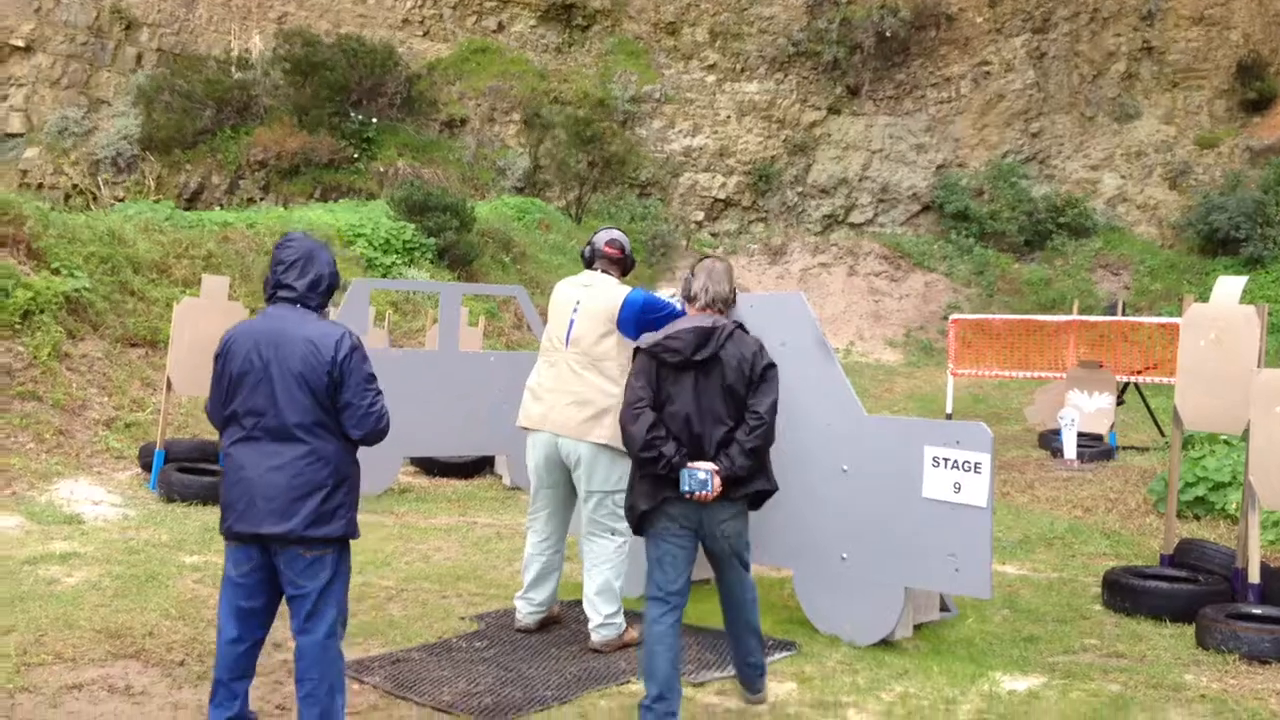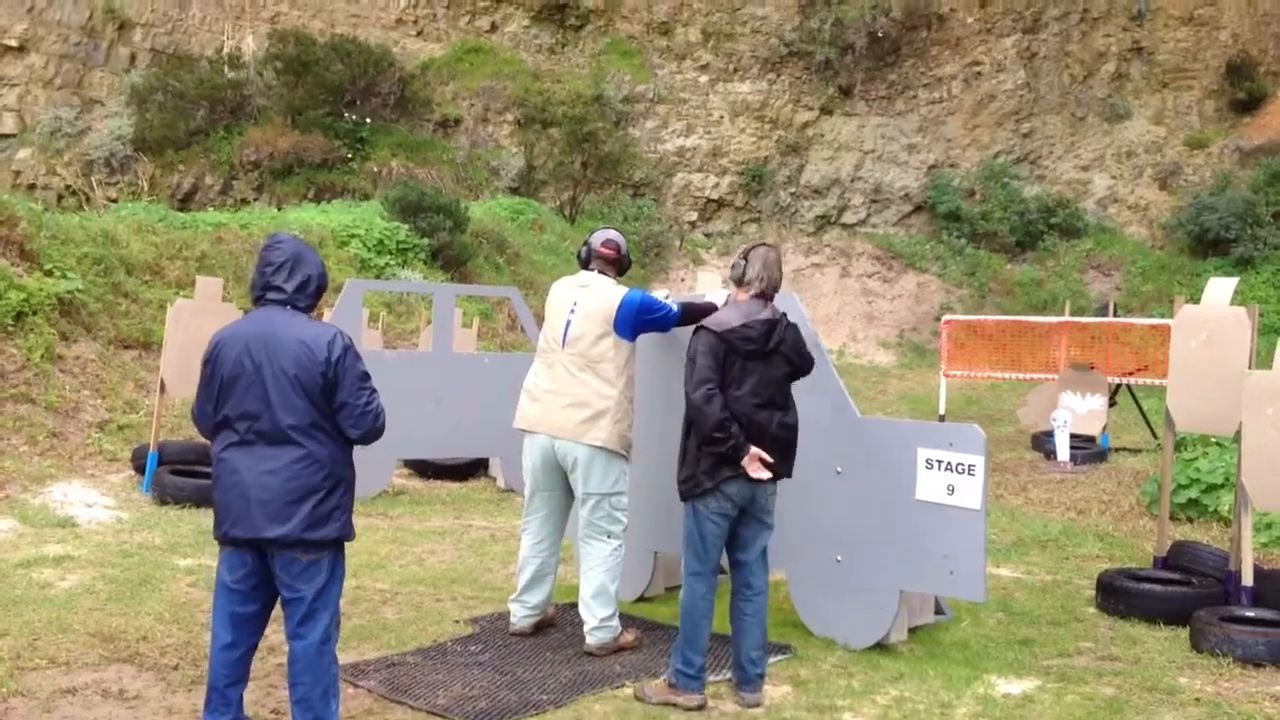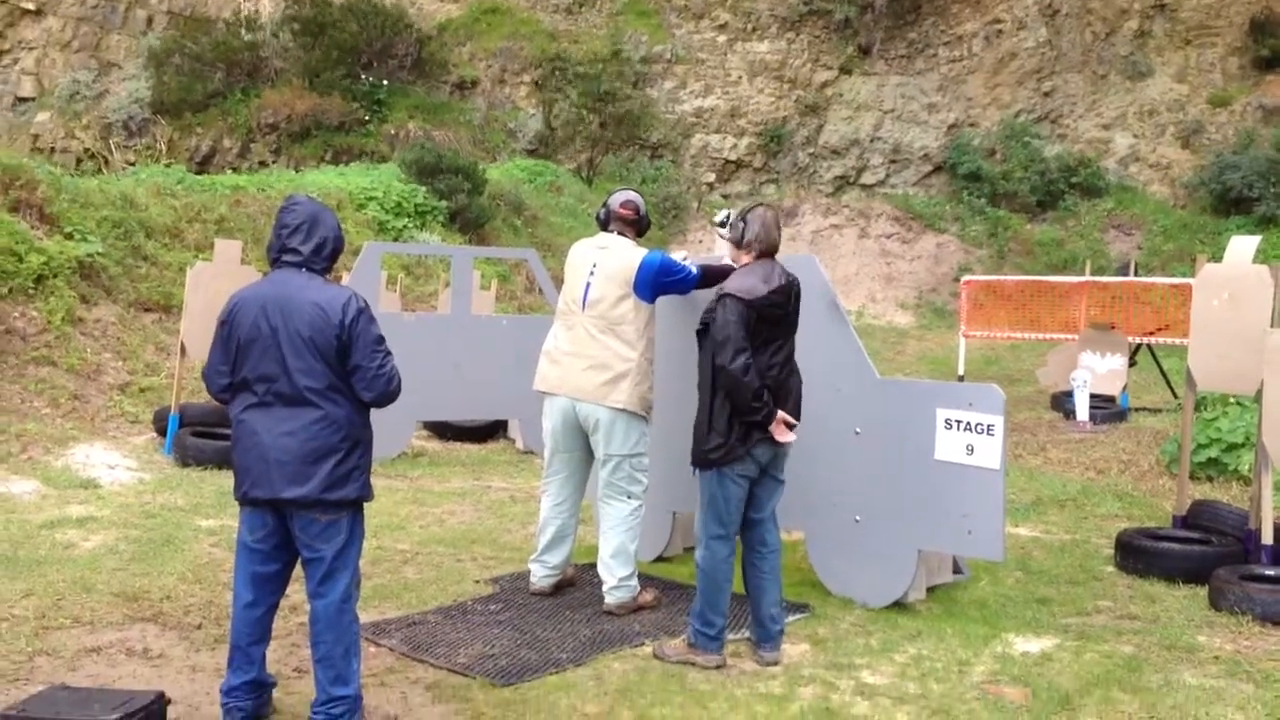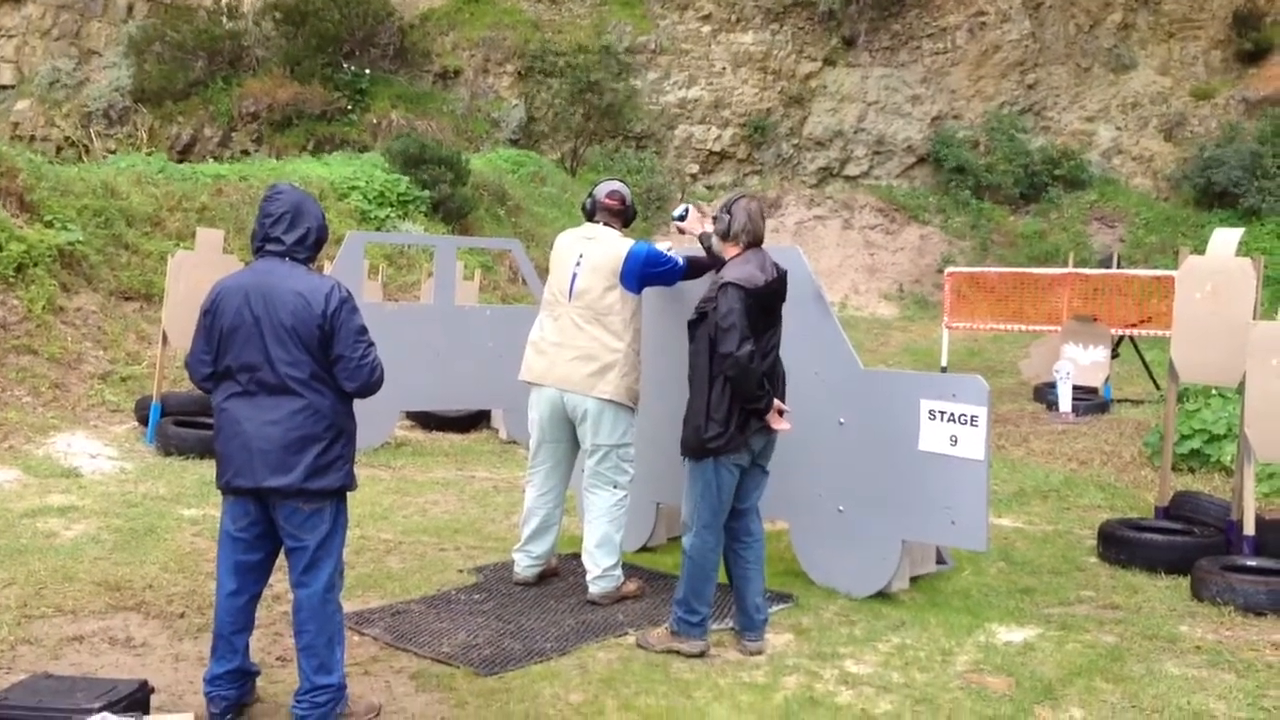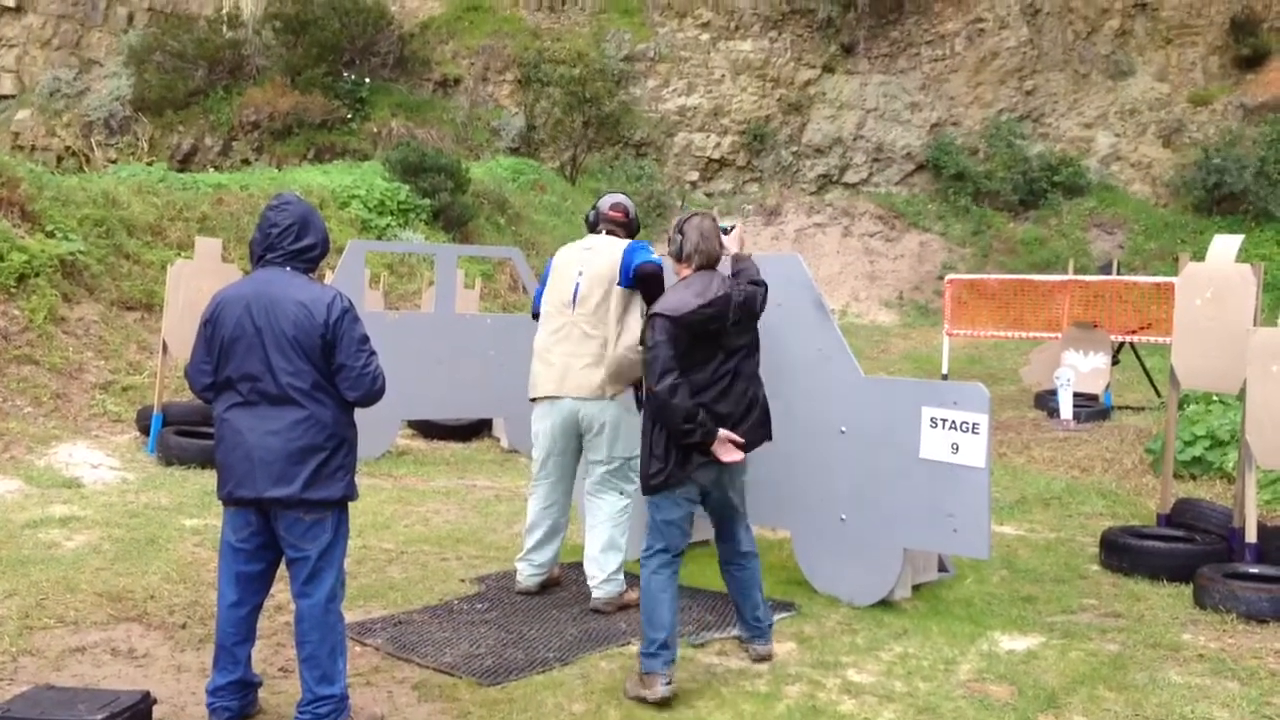
dt=1s
person 1, frame 1
left shoulder: (236, 339)
right shoulder: (336, 342)
left elbow: (218, 415)
right elbow: (370, 426)
left hip: (247, 507)
right hip: (311, 511)
left knee: (239, 622)
right knee: (317, 630)
person 1, frame 2
left shoulder: (224, 341)
right shoulder: (329, 343)
left elbow: (205, 422)
right elbow: (366, 425)
left hip: (240, 512)
right hip: (306, 515)
left knee: (232, 629)
right knee: (311, 635)
person 1, frame 3
left shoulder: (241, 303)
right shoulder: (344, 305)
left elbow: (218, 383)
right elbow: (382, 388)
right wrist: (339, 383)
left hip: (260, 474)
right hip: (325, 476)
left knee: (253, 591)
right knee: (331, 596)
person 1, frame 4
left shoulder: (224, 292)
right shoulder: (326, 294)
left elbow: (200, 371)
right elbow: (364, 378)
right wrist: (321, 374)
left hip: (242, 463)
right hip: (308, 465)
left knee: (237, 578)
right knee: (315, 584)
person 1, frame 5
left shoulder: (224, 302)
right shoulder: (328, 304)
left elbow: (200, 382)
right elbow: (365, 388)
right wrist: (322, 384)
left hip: (243, 473)
right hip: (309, 475)
left knee: (238, 590)
right knee: (317, 595)
person 2, frame 1
left shoulder: (655, 349)
right shoulder: (751, 351)
left elbow: (635, 420)
right elbow: (761, 422)
left wrist: (677, 466)
right wrist: (724, 471)
left hip: (670, 497)
right hip: (726, 497)
left knee: (663, 605)
right knee: (737, 590)
right ankle: (753, 680)
person 2, frame 2
left shoulder: (713, 331)
right shoulder: (787, 336)
left elbow: (702, 398)
right elbow: (804, 367)
left wrist: (736, 448)
left hip: (715, 474)
right hip: (762, 476)
left knee: (700, 578)
right knee: (752, 579)
left ankle: (686, 683)
right ankle: (750, 682)
person 2, frame 3
left shoulder: (734, 296)
right shoulder: (787, 286)
left elbow: (734, 368)
left wrist: (763, 414)
left hip: (734, 436)
right hip: (772, 435)
left knee: (717, 539)
right knee: (763, 533)
left ankle: (706, 642)
right ankle: (769, 639)
person 2, frame 4
left shoulder: (731, 286)
right shoulder: (765, 274)
left elbow: (737, 357)
left wrist: (762, 404)
right wrist: (701, 234)
left hip: (726, 425)
right hip: (756, 426)
left knee: (704, 527)
right knee: (745, 523)
left ankle: (688, 629)
right ankle: (751, 629)
person 2, frame 5
left shoulder: (667, 312)
right shoulder: (740, 298)
left elbow: (665, 389)
left wrist: (703, 436)
right wrist: (739, 252)
left hip: (681, 456)
right hip: (730, 450)
left knee: (660, 556)
right knee: (737, 542)
left ankle: (656, 670)
right ankle: (758, 635)
person 3, frame 1
left shoulder: (562, 290)
right shoulder: (627, 301)
right elbow: (685, 314)
left hip: (542, 422)
right hip: (594, 430)
left knee: (544, 522)
right knee: (604, 531)
left ankle: (531, 609)
right ankle: (607, 628)
person 3, frame 2
left shoulder: (559, 291)
right shoulder: (625, 302)
right elbow: (681, 314)
left wrist: (656, 304)
right wrist: (720, 307)
left hip: (540, 424)
right hip: (592, 433)
left knee: (539, 524)
right knee: (601, 533)
left ankle: (526, 613)
right ankle: (601, 631)
person 3, frame 3
left shoulder: (578, 252)
right shoulder: (644, 263)
right elbow: (700, 277)
left wrist: (669, 263)
right wrist: (738, 269)
left hip: (561, 386)
right hip: (612, 395)
left knee: (559, 484)
right knee: (620, 494)
left ankle: (546, 572)
right ankle: (621, 591)
person 3, frame 4
left shoulder: (563, 243)
right shoulder: (631, 254)
right elbow: (685, 268)
right wrist: (720, 257)
left hip: (548, 378)
right hip: (600, 386)
left knee: (544, 474)
right knee: (605, 483)
left ankle: (530, 562)
right ankle: (604, 581)
person 3, frame 5
left shoulder: (562, 256)
right shoulder: (629, 253)
left elbow: (539, 311)
right elbow: (650, 272)
right wrist: (652, 307)
left hip: (552, 388)
right hip: (607, 392)
left knee: (548, 485)
right knee: (609, 490)
left ankle: (533, 571)
right ankle: (606, 587)
